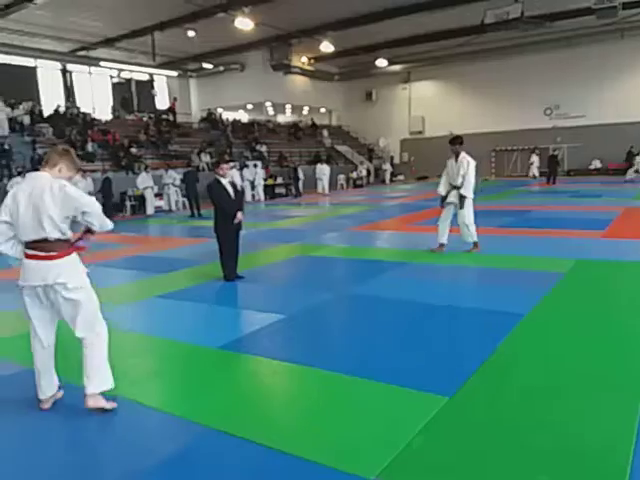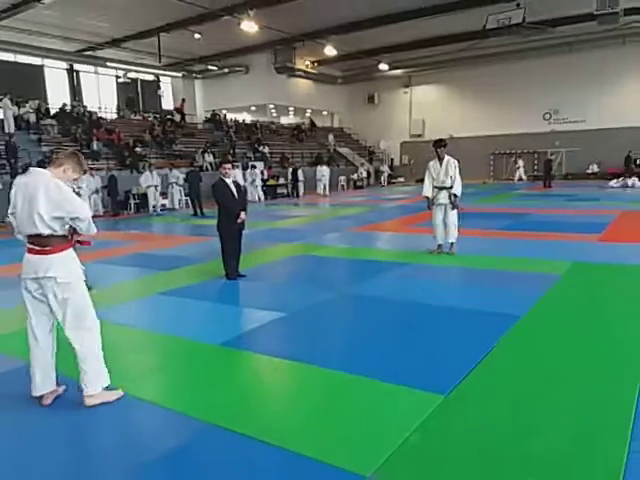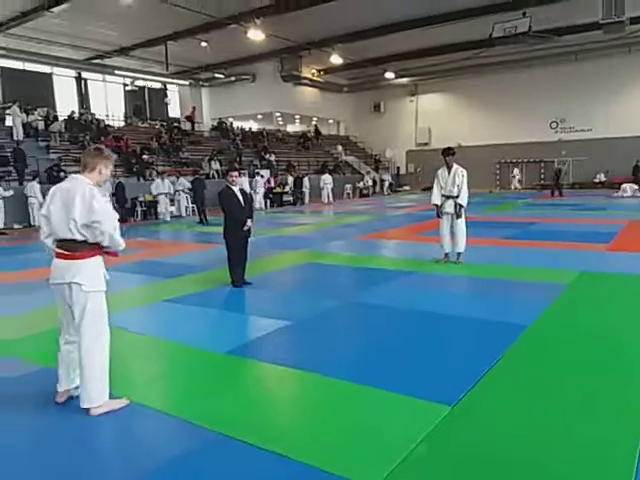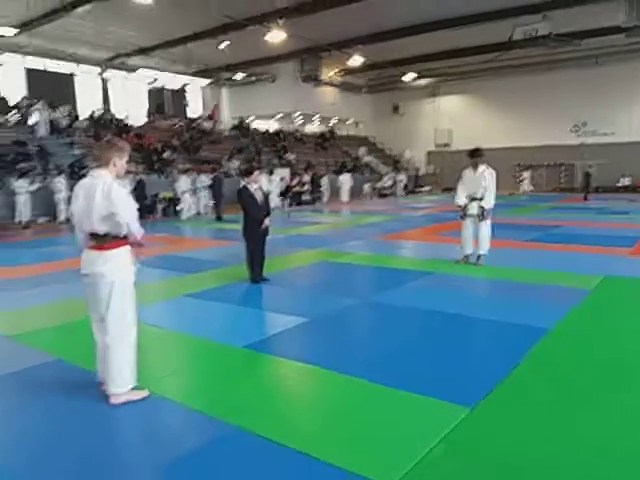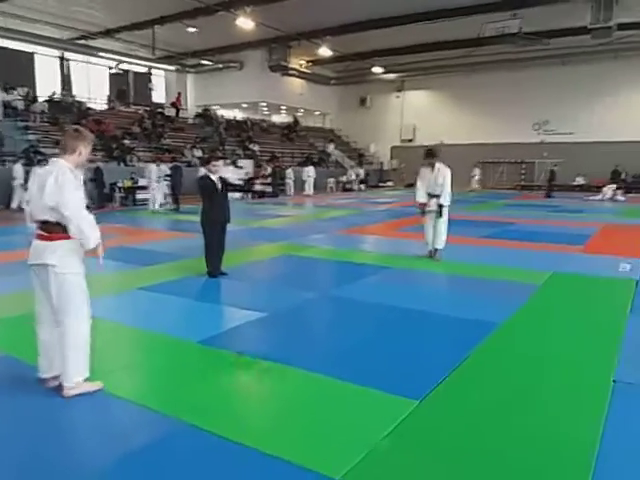
dt=0.5s
person 1, frame 1
right shoulder: (58, 188)
right elbow: (90, 208)
left wrist: (25, 256)
right wrist: (94, 228)
left hip: (31, 267)
right hip: (62, 267)
left knee: (41, 335)
right knee: (92, 328)
left ankle: (46, 393)
right ankle: (94, 393)
person 1, frame 2
left shoulder: (20, 184)
right shoulder: (53, 186)
left elbow: (19, 226)
right elbow: (82, 216)
right wrist: (76, 230)
left hip: (33, 261)
right hip: (58, 262)
left knee: (39, 329)
right knee: (83, 326)
left ankle: (45, 389)
right ankle: (92, 390)
person 1, frame 3
left shoulder: (57, 190)
right shoulder: (90, 193)
left elbow: (46, 232)
right elbow: (108, 229)
left wrist: (63, 252)
right wrist: (115, 245)
left hip: (60, 266)
right hip: (84, 268)
left knee: (69, 332)
right knee: (93, 335)
left ankle: (65, 388)
right ankle: (95, 400)
person 1, frame 4
left shoulder: (82, 186)
right shoulder: (110, 187)
left elbow: (81, 226)
right elbow: (128, 220)
left wrist: (92, 243)
right wrist: (137, 233)
left hip: (92, 258)
right hip: (113, 260)
left knee: (102, 322)
right knee: (120, 324)
left ankle: (108, 376)
right ankle: (118, 389)
person 1, frame 5
left shoulder: (40, 174)
right shoulder: (67, 176)
left elbow: (32, 213)
right elbow: (76, 216)
right wrist: (94, 242)
left hip: (40, 248)
right hip: (62, 251)
left knee: (47, 314)
right knee: (74, 315)
left ankle: (51, 372)
right ankle: (71, 380)
